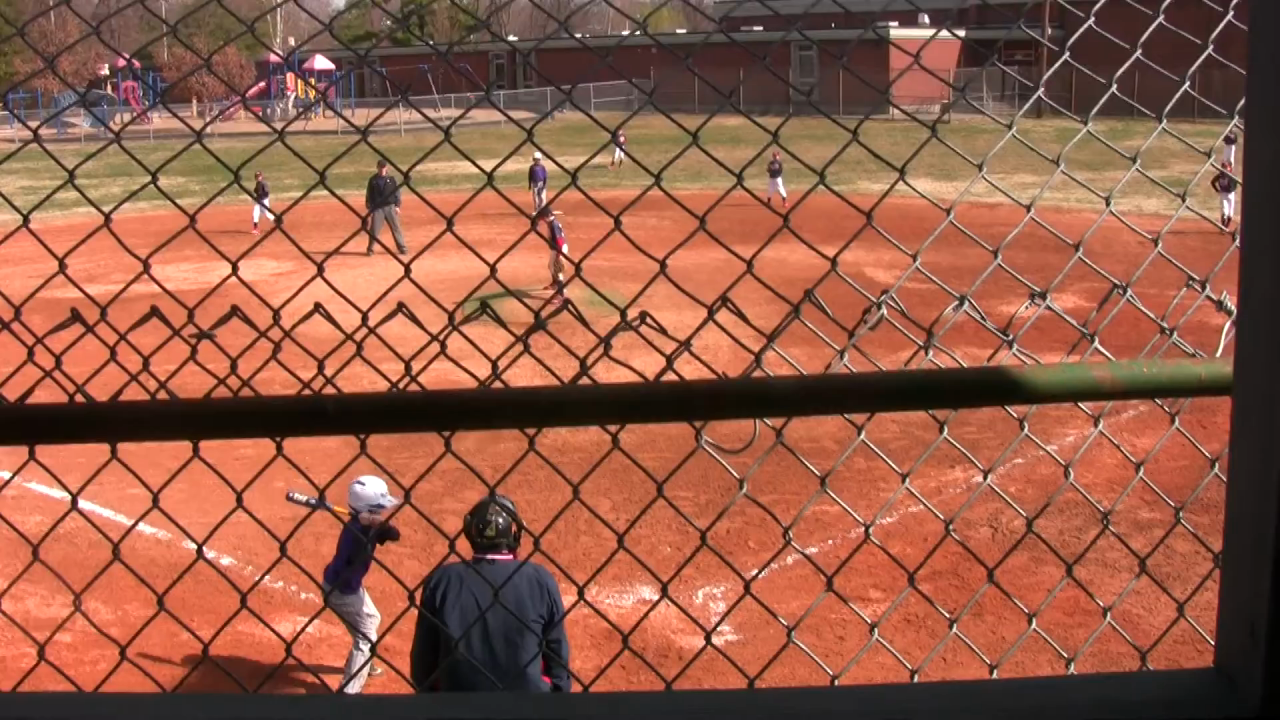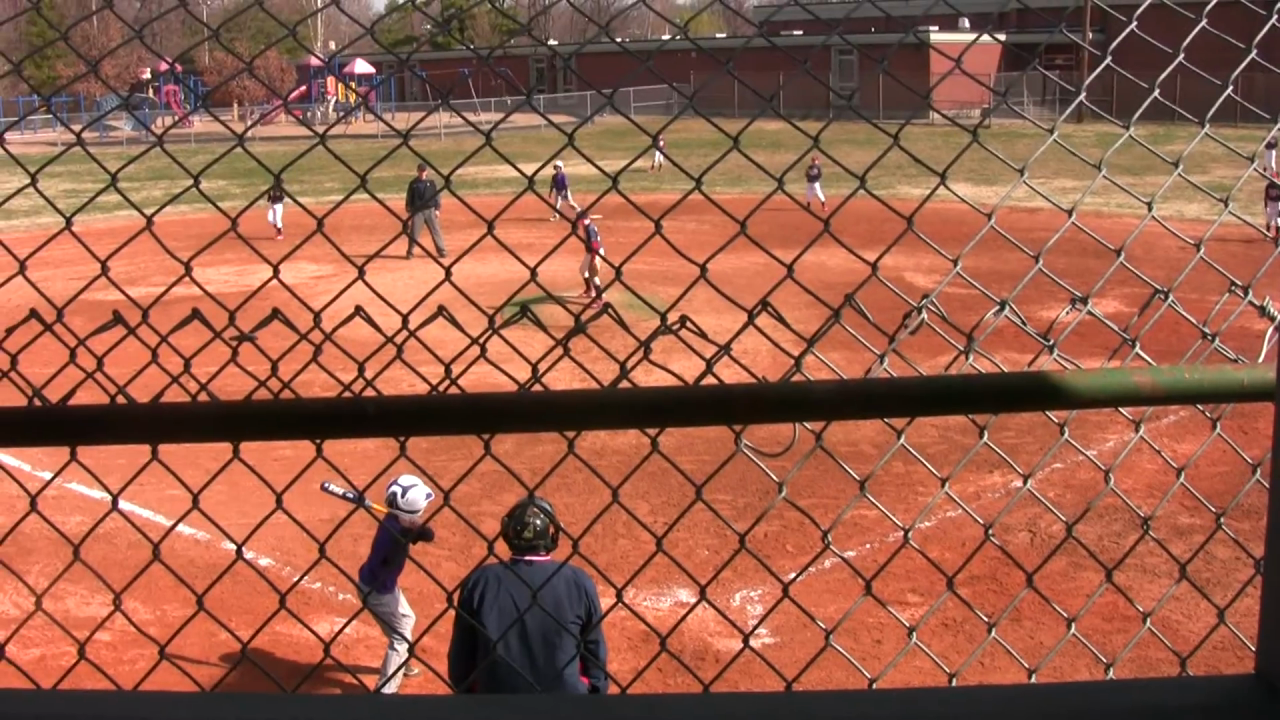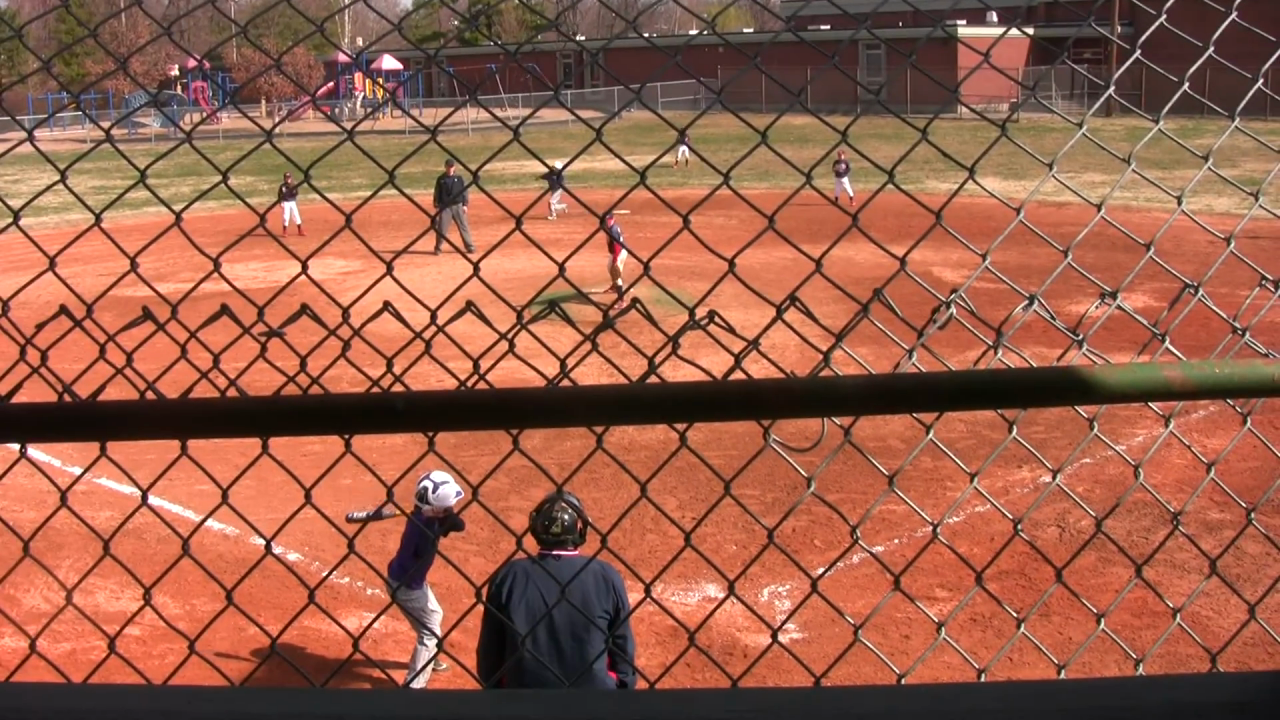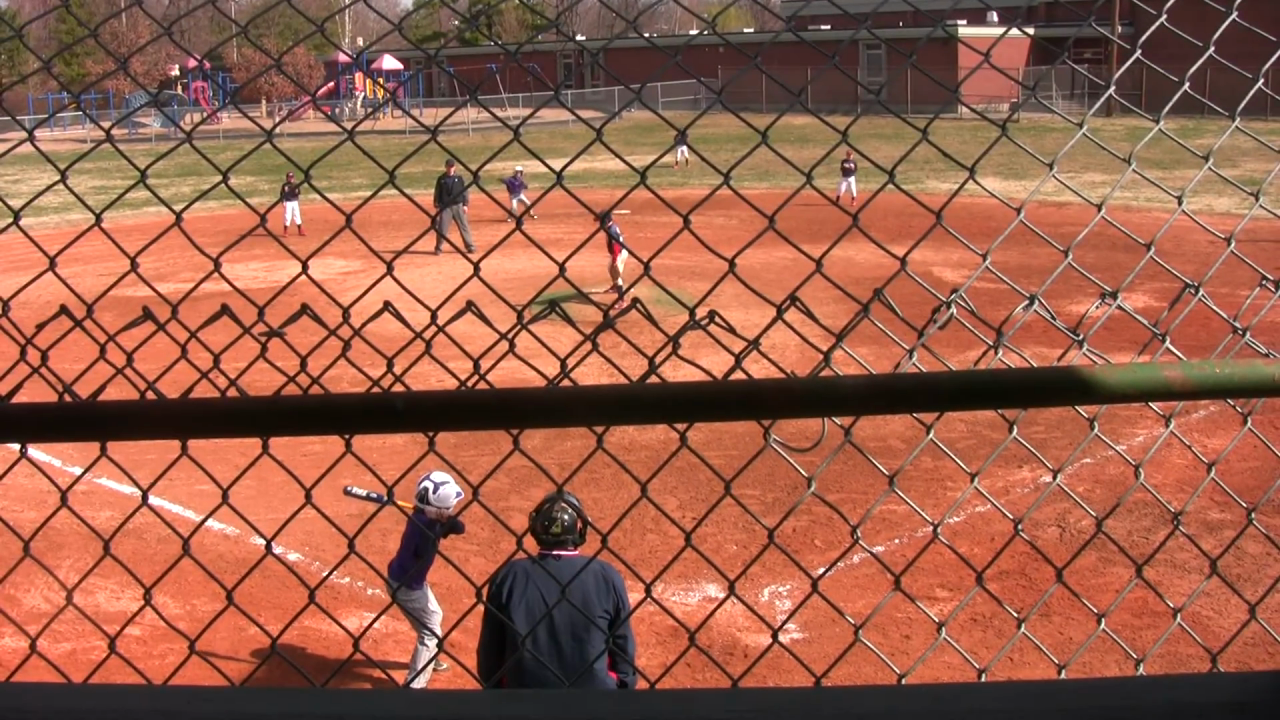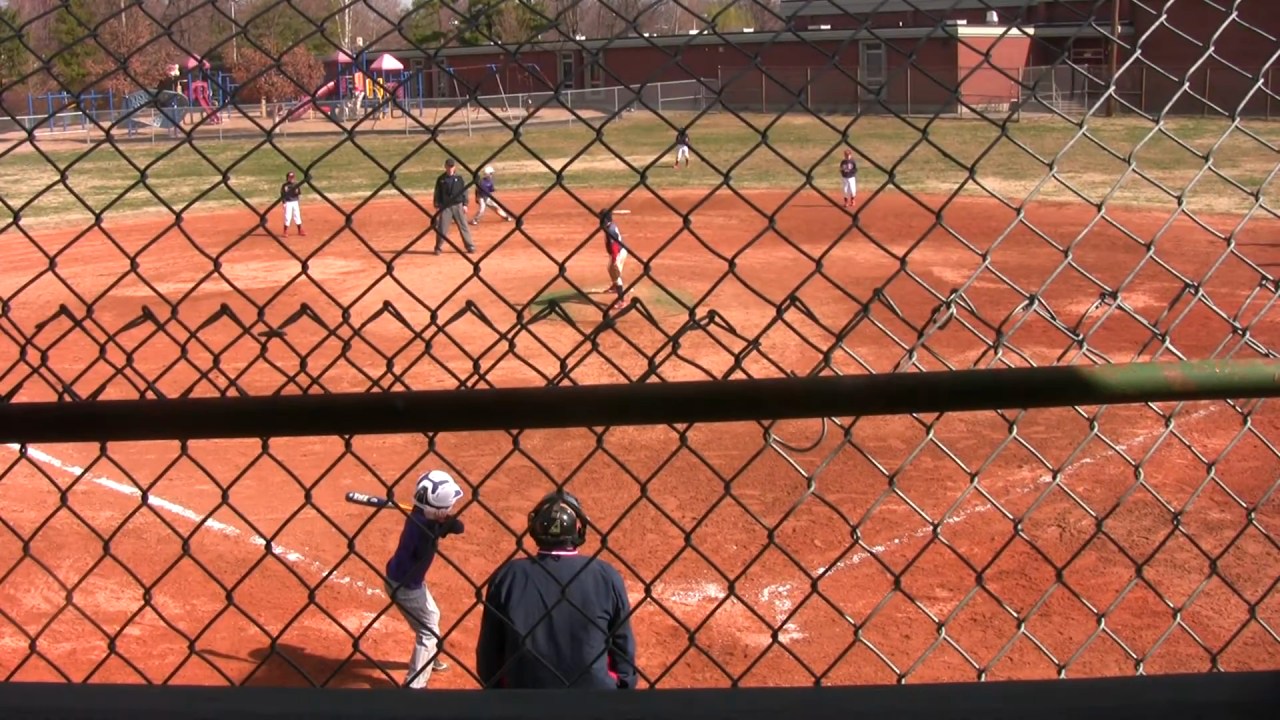
dt=0.7s
person 1, frame 1
left shoulder: (367, 523)
right shoulder: (356, 530)
left elbow: (395, 535)
left wrist: (381, 525)
right wrist: (370, 528)
left hip: (350, 584)
right hip: (341, 589)
left knee: (372, 620)
right knee: (367, 636)
left ankle: (361, 663)
right ankle: (349, 690)
person 1, frame 2
left shoulder: (399, 521)
right shoulder: (393, 528)
left elbow: (429, 536)
left wrist: (418, 527)
right wrist: (409, 529)
left hip: (384, 583)
right hip: (377, 588)
left knee: (407, 620)
right knee: (401, 635)
left ankle: (399, 664)
right ankle: (385, 689)
person 1, frame 3
left shoulder: (431, 516)
right shoulder: (422, 522)
left elbow: (459, 525)
left wrist: (446, 514)
right wrist: (435, 517)
left hip: (413, 579)
right hip: (406, 584)
left knee: (435, 615)
right knee: (430, 631)
left ankle: (428, 658)
right ankle: (414, 684)
person 1, frame 4
left shoulder: (429, 516)
right shoulder: (423, 523)
left elbow: (460, 528)
left wrist: (446, 519)
right wrist: (438, 521)
left hip: (412, 579)
right hip: (406, 584)
left knee: (435, 616)
right knee: (431, 632)
left ankle: (428, 658)
right ankle: (414, 684)
person 1, frame 5
left shoulder: (427, 517)
right shoulder: (421, 523)
left elbow: (458, 527)
left wrist: (445, 519)
right wrist: (437, 522)
left hip: (410, 579)
right hip: (405, 584)
left knee: (432, 616)
right knee: (429, 631)
left ankle: (428, 659)
right ankle: (415, 684)
person 2, frame 1
left shoulder: (441, 581)
right shoulder: (540, 581)
left elbow: (423, 656)
right elbow: (558, 653)
left wrist: (425, 691)
right wrist: (560, 690)
person 2, frame 2
left shoulder: (479, 582)
right shoulder: (578, 582)
left elbow: (460, 656)
right elbow: (594, 654)
left wrist: (464, 693)
right wrist: (597, 691)
person 2, frame 3
left shoulder: (508, 577)
right shoulder: (606, 577)
left elbow: (489, 650)
right elbow: (623, 648)
left wrist: (492, 687)
right wrist: (625, 686)
person 2, frame 4
left shoulder: (508, 577)
right shoulder: (606, 577)
left elbow: (490, 651)
right elbow: (623, 648)
left wrist: (493, 688)
right wrist: (625, 685)
left hip: (525, 689)
right hip: (592, 687)
person 2, frame 5
left shoulder: (508, 577)
right shoulder: (606, 577)
left elbow: (489, 650)
right elbow: (623, 647)
left wrist: (493, 689)
right wrist: (625, 685)
right hip: (593, 688)
